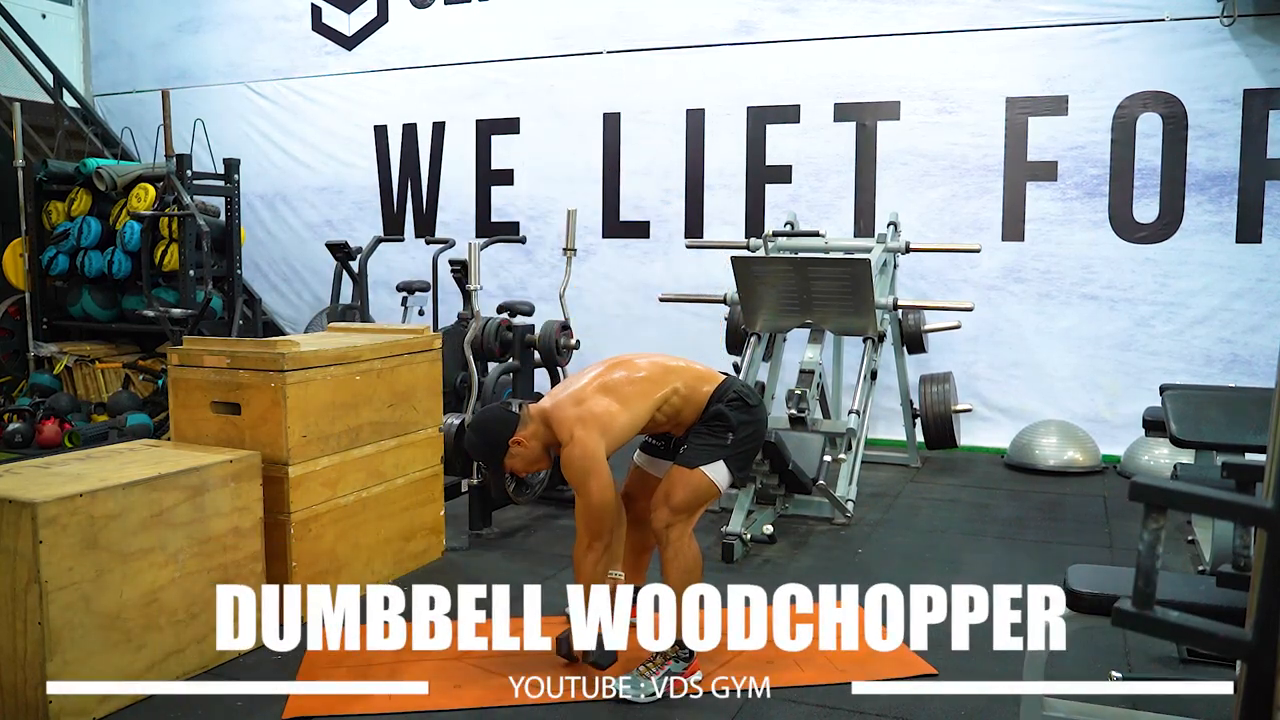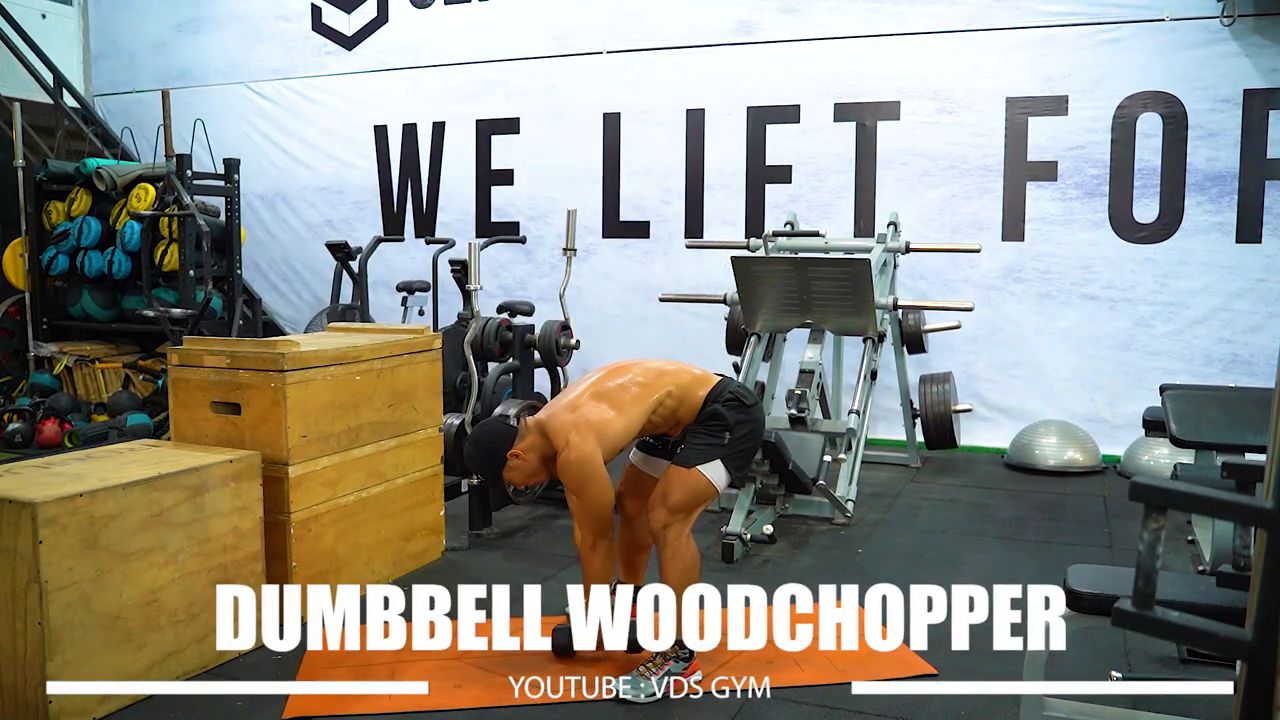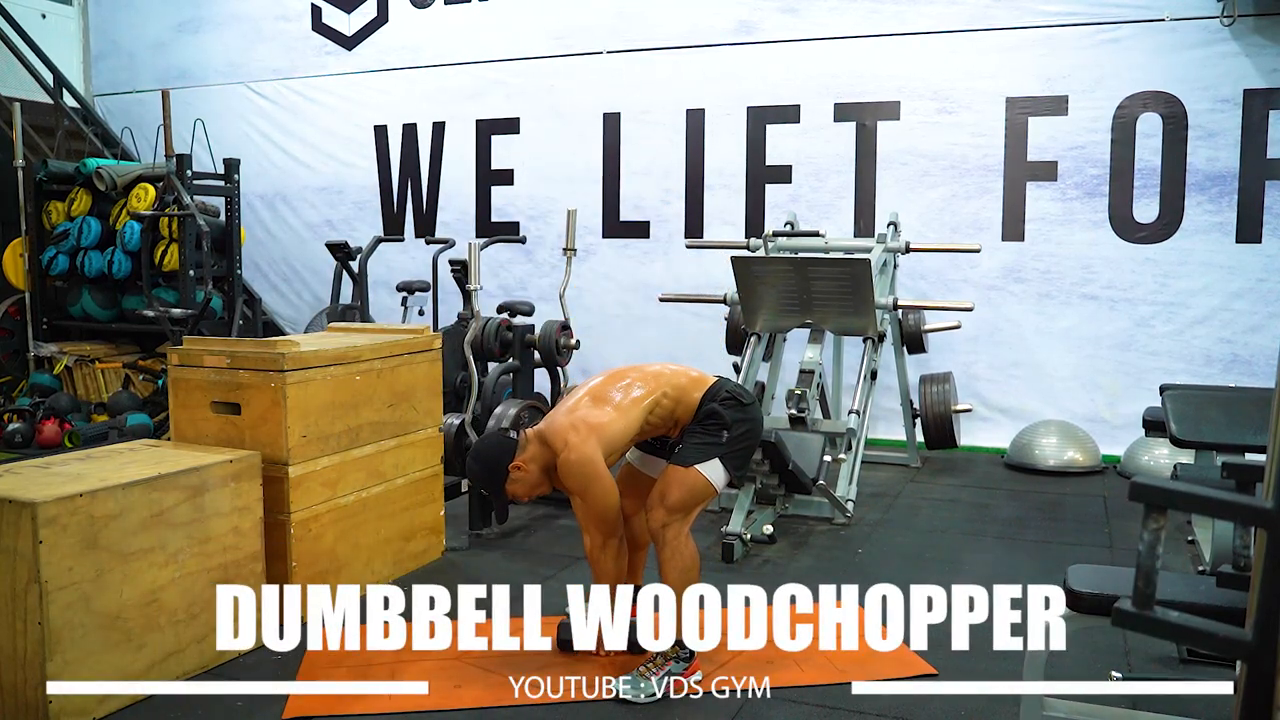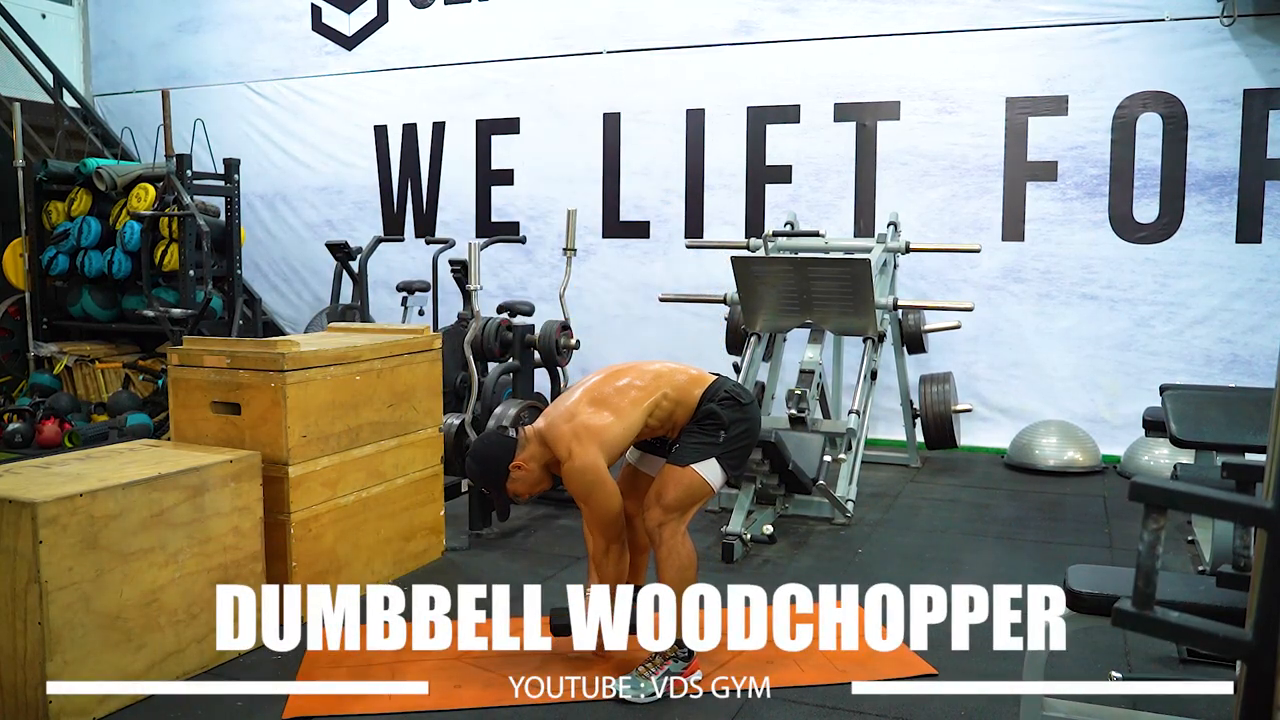
dt=0.3s
person 1, frame 1
left shoulder: (577, 443)
right shoulder: (554, 407)
left elbow: (593, 542)
right elbow: (608, 507)
right wrist: (614, 575)
left hip: (732, 412)
right hip: (690, 410)
left knee: (669, 518)
right knee: (635, 502)
left ankle: (680, 655)
person 1, frame 2
left shoulder: (574, 450)
right shoulder: (551, 424)
left elbow: (598, 540)
right elbow: (584, 528)
left hip: (729, 413)
right hip: (688, 413)
left knee: (666, 517)
right knee: (630, 501)
left ankle: (680, 655)
person 1, frame 3
left shoulder: (574, 455)
right shoulder: (550, 437)
left elbow: (607, 538)
right elbow: (594, 531)
left hip: (727, 413)
right hip: (686, 413)
left knee: (665, 517)
right knee: (627, 502)
left ankle: (681, 654)
person 1, frame 4
left shoulder: (576, 459)
right shoulder: (548, 430)
left elbow: (611, 542)
right elbow: (597, 519)
right wrist: (596, 588)
left hip: (725, 412)
right hip: (685, 412)
left knee: (661, 517)
right knee: (628, 504)
left ankle: (679, 655)
